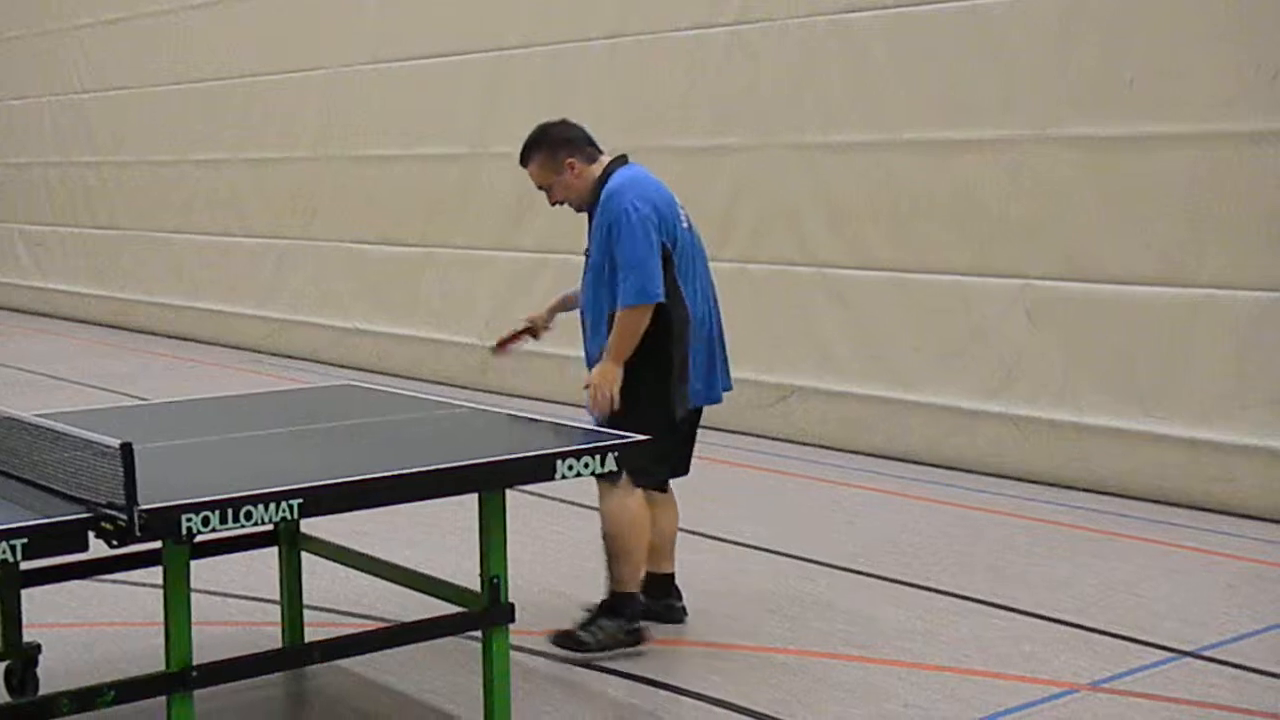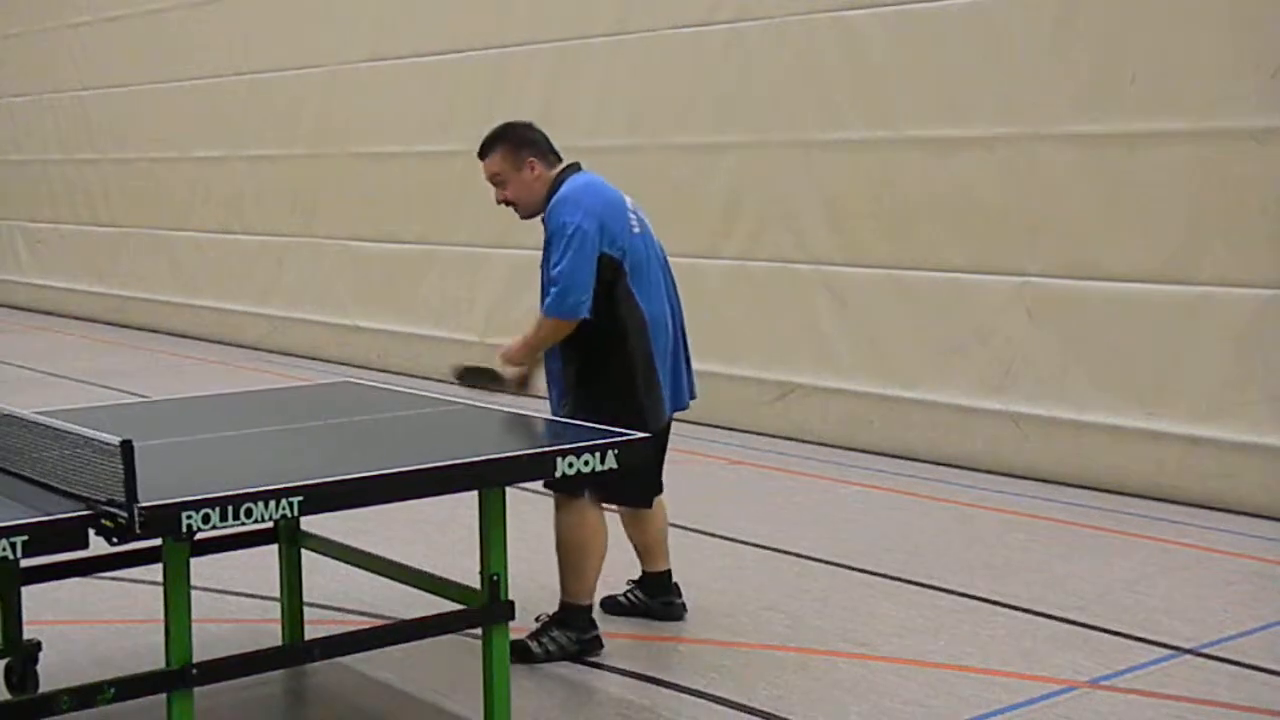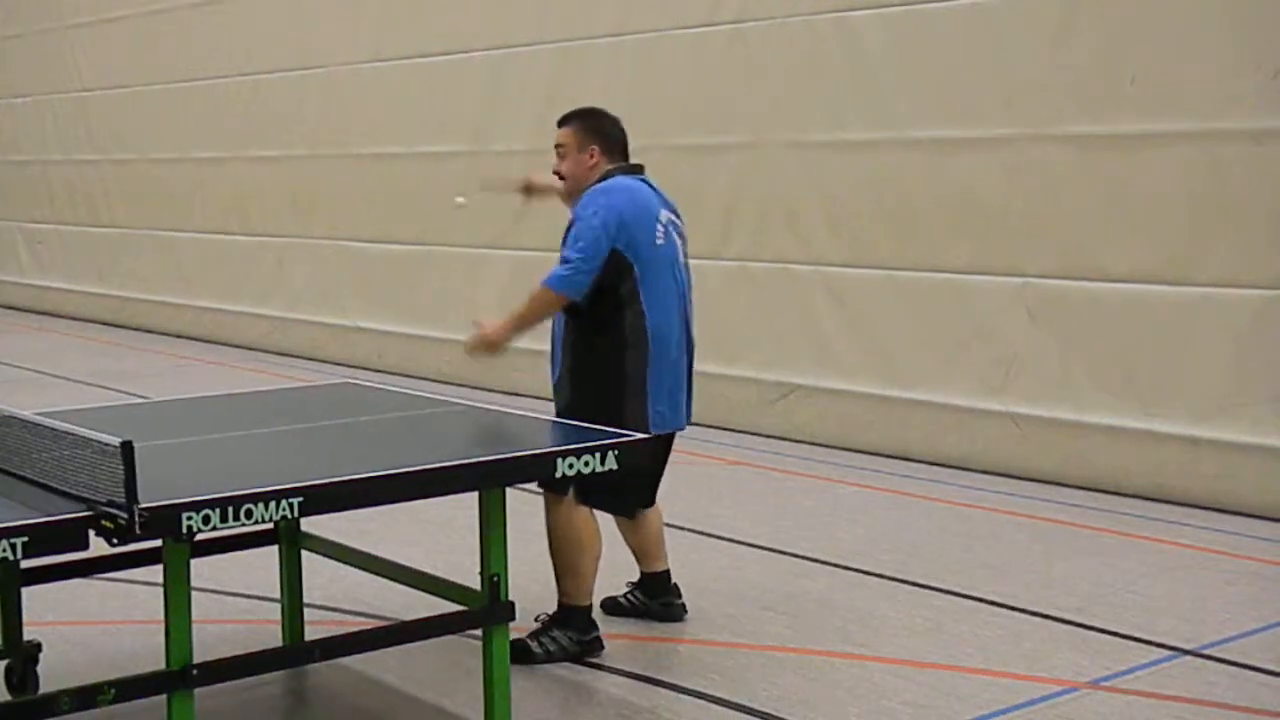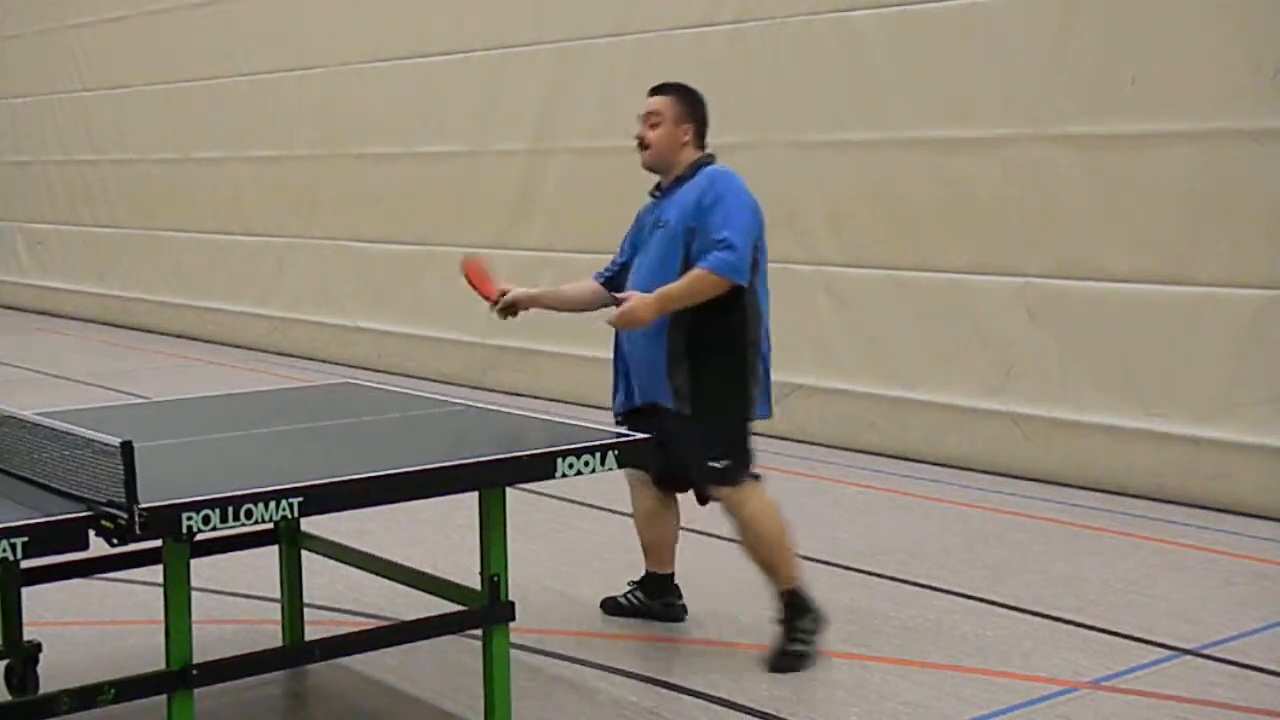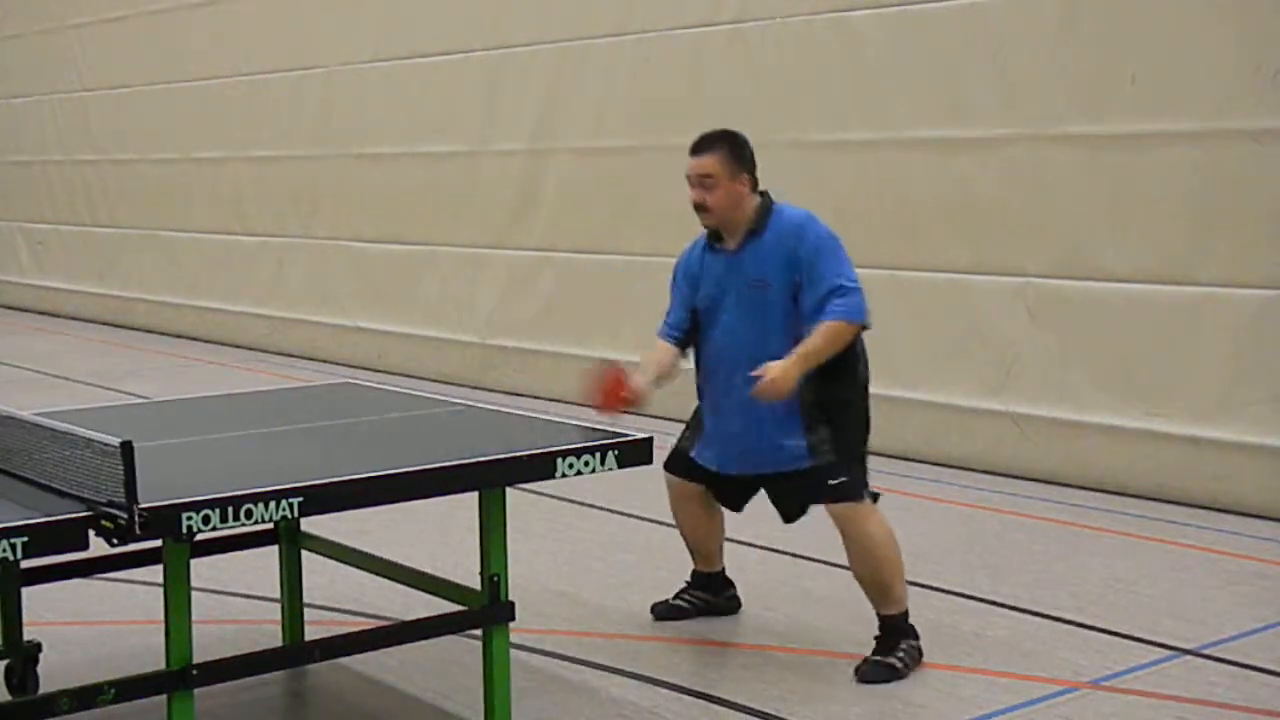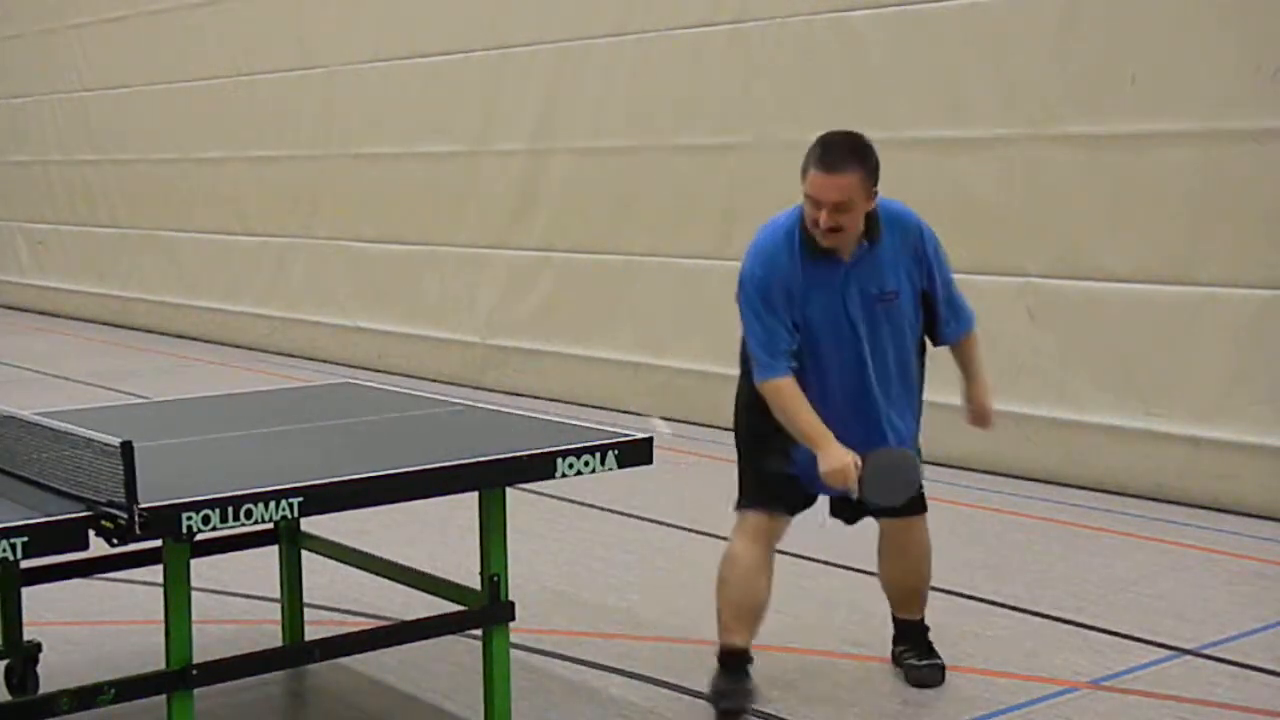
dt=0.7s
person 1, frame 1
left shoulder: (625, 198)
right shoulder: (624, 192)
left elbow: (641, 296)
right elbow: (614, 286)
left wrist: (610, 365)
right wrist: (555, 306)
left hip: (653, 370)
right hip: (670, 369)
left knee: (621, 479)
right knee: (649, 477)
left ankle: (621, 612)
right ankle: (660, 589)
person 1, frame 2
left shoulder: (573, 205)
right shoulder: (588, 195)
left elbow: (567, 307)
left wrist: (526, 350)
right wrist: (539, 357)
left hip: (618, 379)
right hip: (642, 372)
left knee: (578, 490)
right knee: (631, 485)
left ankle: (575, 623)
right ankle: (659, 588)
person 1, frame 3
left shoulder: (606, 198)
right shoulder: (646, 201)
left elbow: (568, 283)
left wrist: (507, 328)
right wrist: (549, 192)
left hip: (616, 384)
right hip: (652, 382)
left knee: (566, 491)
right knee: (624, 489)
left ankle: (574, 623)
right ankle: (658, 590)
person 1, frame 4
left shoulder: (719, 187)
right shoulder: (655, 207)
left elbow: (727, 265)
right elbow: (610, 285)
left wrist: (655, 304)
right wrist: (538, 296)
left hip: (711, 375)
right hip: (655, 376)
left knee: (731, 487)
right knee: (649, 475)
left ankle: (798, 610)
right ankle: (659, 586)
person 1, frame 5
left shoulder: (801, 234)
right shoulder: (696, 259)
left elbow: (843, 312)
right elbow: (674, 331)
left wrist: (794, 365)
right wrist: (647, 376)
left hip: (815, 408)
right hip: (728, 411)
left knee: (852, 507)
right knee: (683, 478)
left ankle: (898, 633)
right ankle: (712, 585)
person 1, frame 6
left shoulder: (908, 234)
right shoulder: (769, 254)
left elbow: (952, 318)
right elbow: (771, 370)
left wrist: (974, 386)
right wrist: (825, 447)
left hip: (882, 416)
right hip: (788, 415)
left knee: (906, 518)
right knee: (758, 523)
left ankle: (910, 635)
right ankle: (732, 666)
